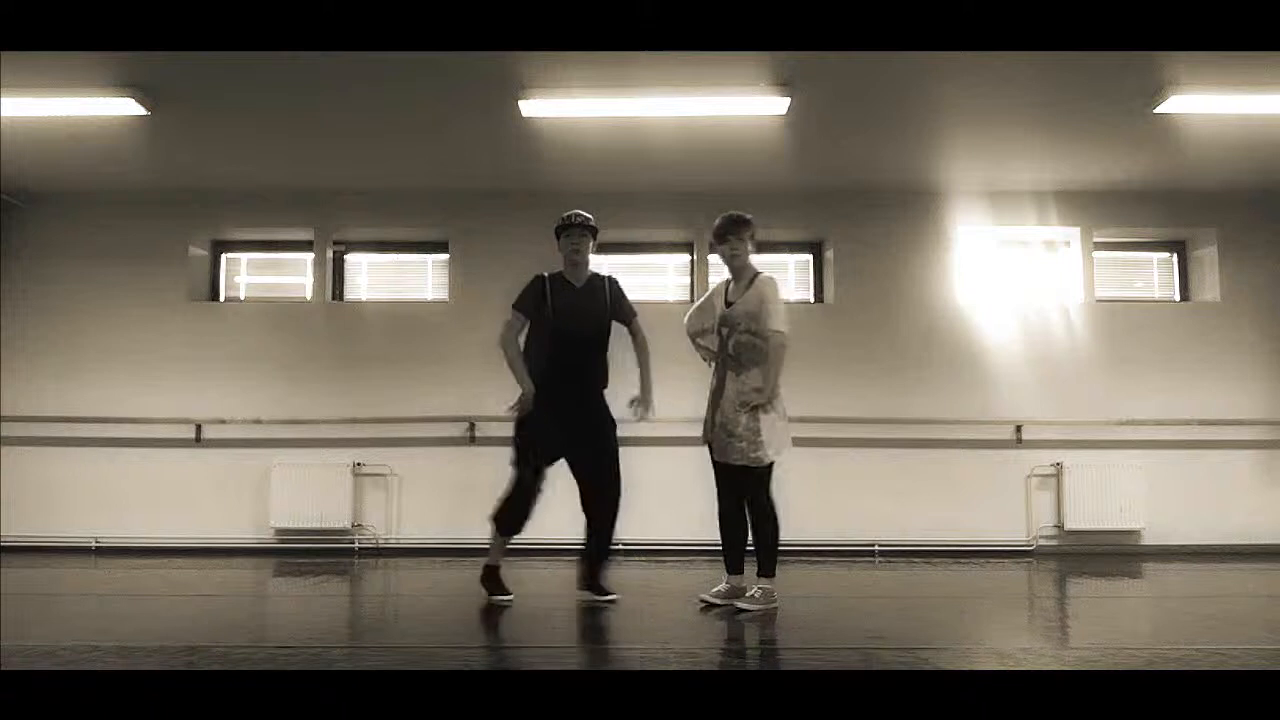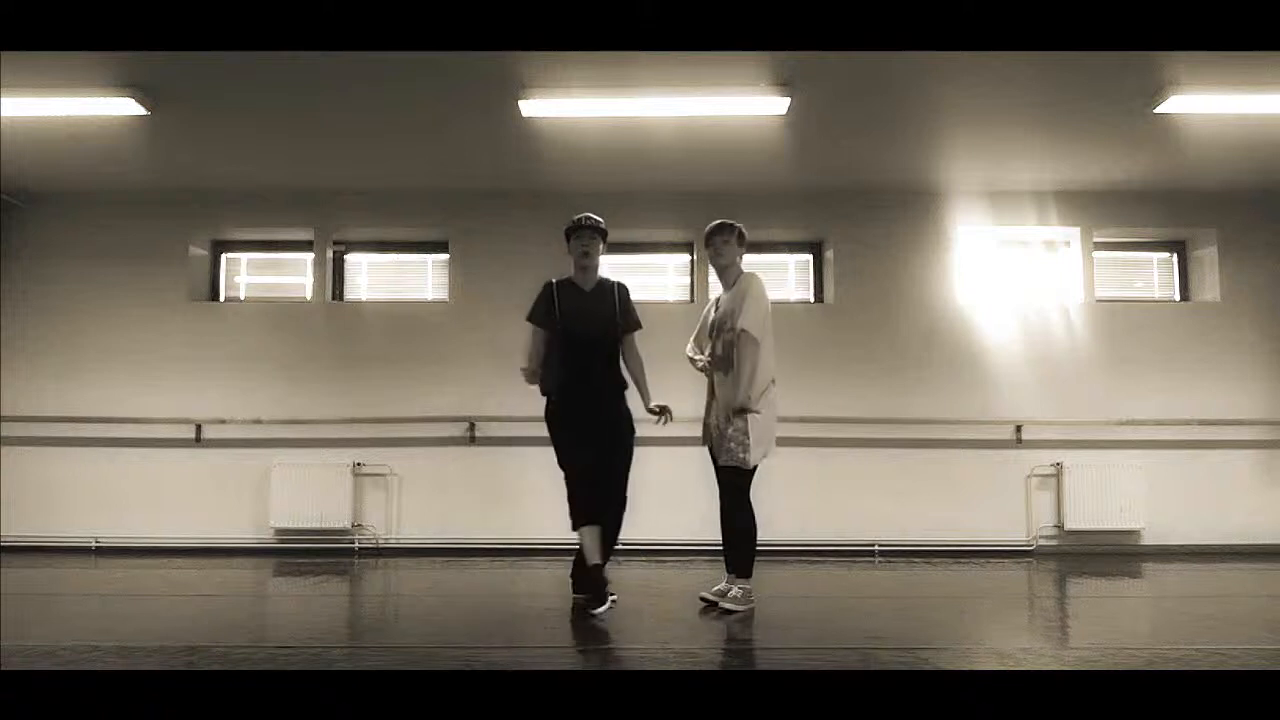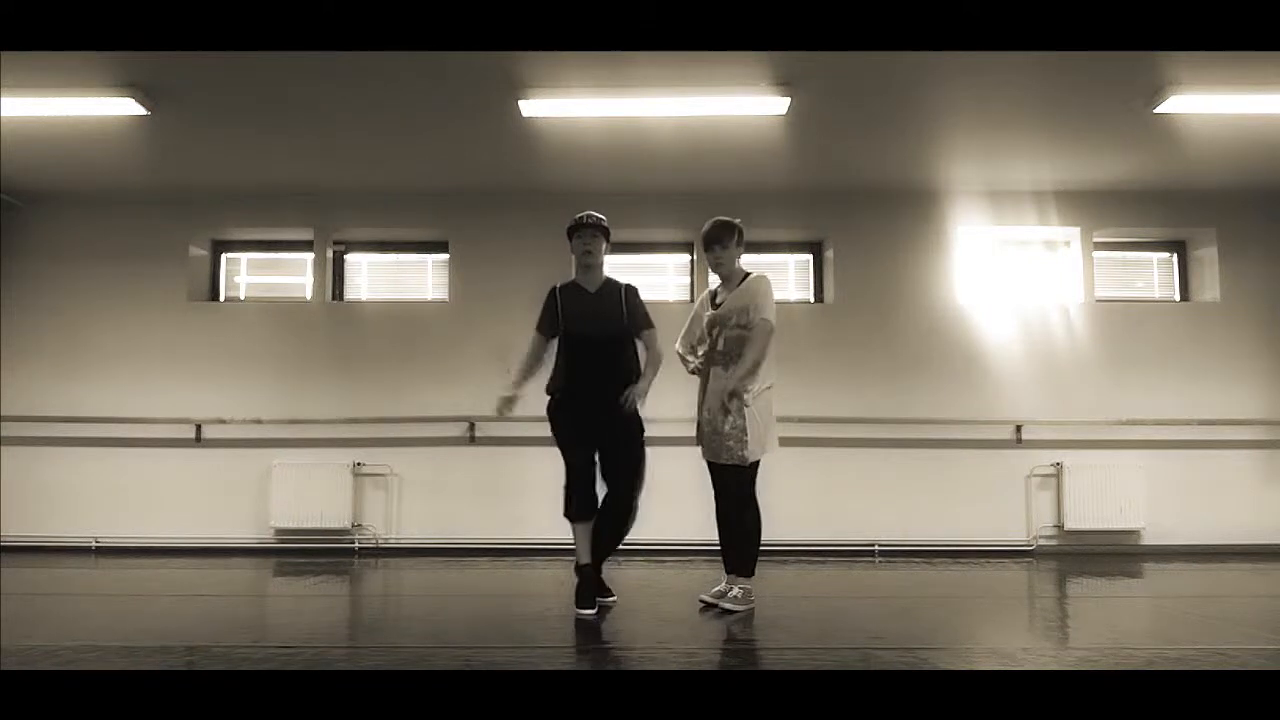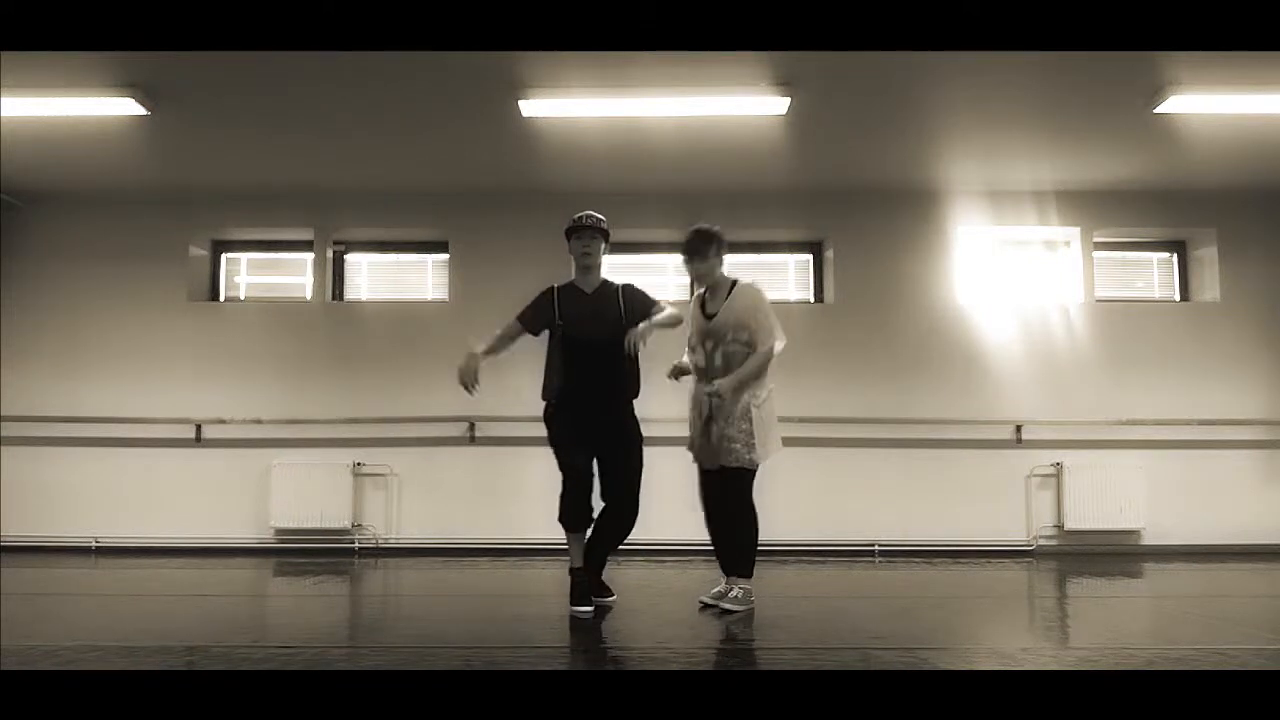
dt=0.4s
person 1, frame 1
left shoulder: (607, 288)
right shoulder: (541, 287)
left elbow: (637, 335)
right elbow: (507, 336)
left wrist: (645, 387)
right wrist: (524, 381)
left hip: (590, 401)
right hip: (545, 402)
left knee: (604, 488)
right knee: (528, 482)
left ankle: (591, 575)
right ankle: (493, 565)
person 1, frame 2
left shoulder: (618, 293)
right shoulder: (553, 293)
left elbow: (629, 351)
right elbow: (538, 350)
left wrist: (647, 398)
right wrist: (533, 374)
left hip: (610, 405)
right hip: (567, 404)
left knee: (612, 492)
right knee: (582, 481)
left ankle: (585, 577)
right ankle: (593, 576)
person 1, frame 3
left shoulder: (626, 295)
right shoulder: (558, 296)
left elbow: (654, 348)
right elbow: (539, 349)
left wrist: (643, 383)
right wrist: (516, 385)
left hip: (618, 407)
right hip: (571, 405)
left knee: (624, 492)
right knee: (580, 476)
left ankle: (591, 569)
right ankle: (584, 574)
person 1, frame 4
left shoulder: (626, 296)
right shoulder: (554, 299)
left elbow: (675, 315)
right elbow: (508, 334)
left wrist: (648, 323)
right wrist: (476, 355)
left hip: (616, 412)
right hip: (568, 411)
left knee: (624, 500)
right knee: (576, 481)
left ankle: (593, 566)
right ankle: (578, 576)
person 2, frame 1
left shoulder: (765, 286)
right shoulder: (720, 292)
left elbow: (777, 340)
right elbow: (692, 325)
left wrist: (767, 391)
right wrist: (710, 354)
left hip: (753, 408)
right hip: (722, 404)
left knee: (757, 495)
right knee: (727, 498)
left ankle: (767, 585)
right ankle: (734, 580)
person 2, frame 2
left shoulder: (750, 284)
right shoulder: (715, 303)
left elbow: (749, 337)
right elbow: (695, 346)
left wrist: (744, 393)
right wrist: (702, 362)
left hip: (746, 407)
right hip: (718, 406)
left knee: (738, 494)
right knee: (727, 496)
left ankle: (744, 584)
right ankle: (731, 578)
person 2, frame 3
left shoulder: (757, 285)
right shoulder: (706, 299)
left elbow: (764, 331)
right elbow: (685, 346)
left wrist: (737, 379)
right wrist: (694, 364)
left hip: (744, 402)
right hip: (711, 404)
left knee: (742, 494)
right knee: (723, 496)
left ankle: (745, 583)
right ankle: (731, 579)
person 2, frame 4
left shoulder: (749, 295)
right shoulder: (698, 304)
left elbow: (767, 350)
left wrist: (726, 382)
right wrist: (686, 366)
left hip: (746, 410)
right hip: (710, 413)
left knee: (737, 496)
right knee: (712, 495)
left ankle: (742, 583)
right ankle: (730, 579)
